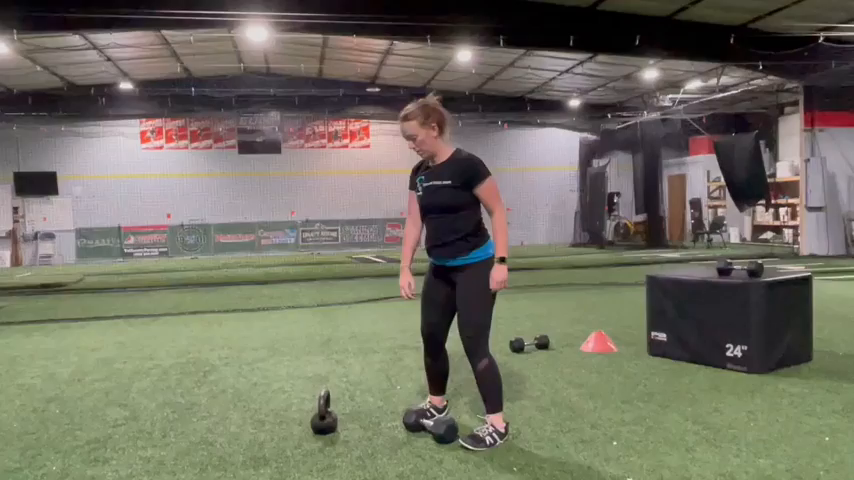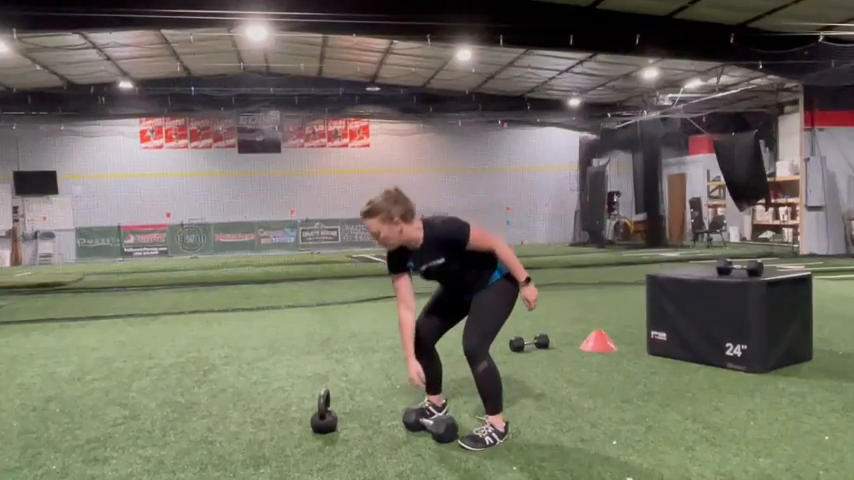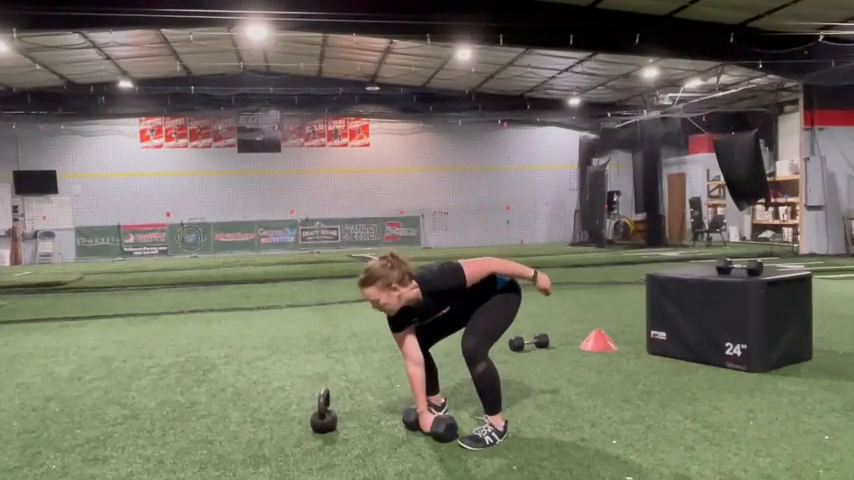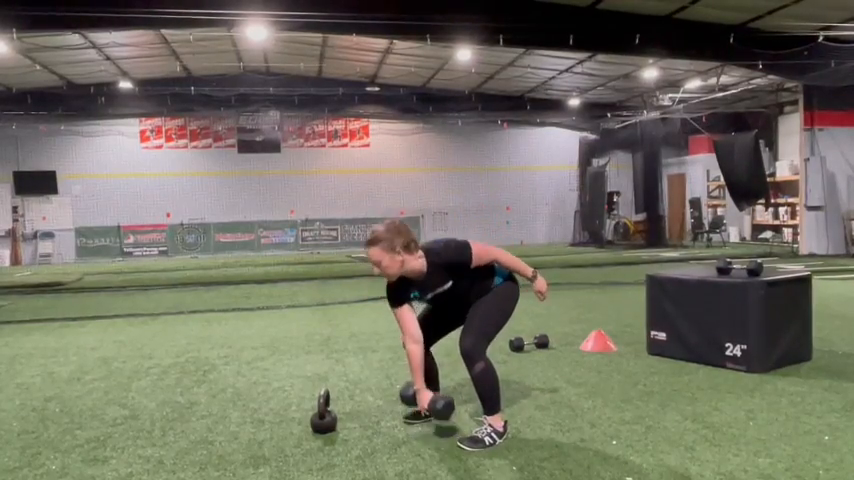
dt=0.5s
person 1, frame 1
left shoulder: (467, 165)
right shoulder: (419, 173)
left elbow: (498, 213)
right elbow: (414, 223)
left wrist: (501, 261)
right wrist: (405, 269)
left hip: (475, 267)
right hip: (440, 270)
left knee: (474, 343)
right knee: (431, 336)
left ankle: (497, 424)
right ankle: (437, 404)
person 1, frame 2
left shoulder: (444, 230)
right shoulder: (398, 255)
left elbow: (496, 244)
right elbow: (406, 308)
left wrist: (525, 282)
right wrist: (411, 360)
left hip: (494, 284)
left knee: (473, 346)
right knee: (422, 336)
left ankle: (497, 425)
right ankle: (436, 403)
person 1, frame 3
left shoulder: (438, 281)
right shoulder: (400, 314)
left elbow: (488, 264)
right elbow: (413, 362)
left wrist: (534, 276)
right wrist: (422, 411)
left hip: (500, 294)
left knee: (473, 347)
right knee: (416, 343)
left ankle: (497, 424)
right ankle: (435, 402)
person 1, frame 4
left shoulder: (444, 254)
right shoulder: (398, 288)
left elbow: (494, 253)
right elbow: (413, 340)
left wrist: (534, 277)
right wrist: (420, 389)
left hip: (497, 289)
left knee: (470, 346)
right knee: (421, 336)
left ankle: (496, 424)
